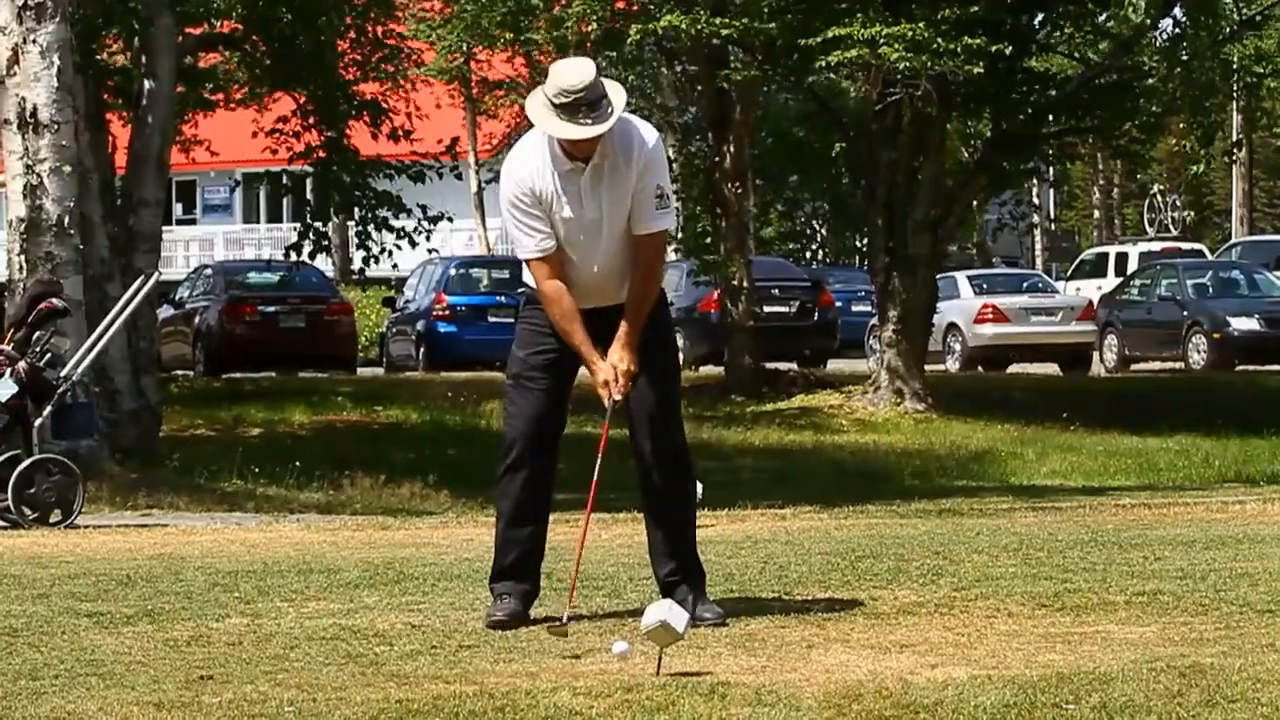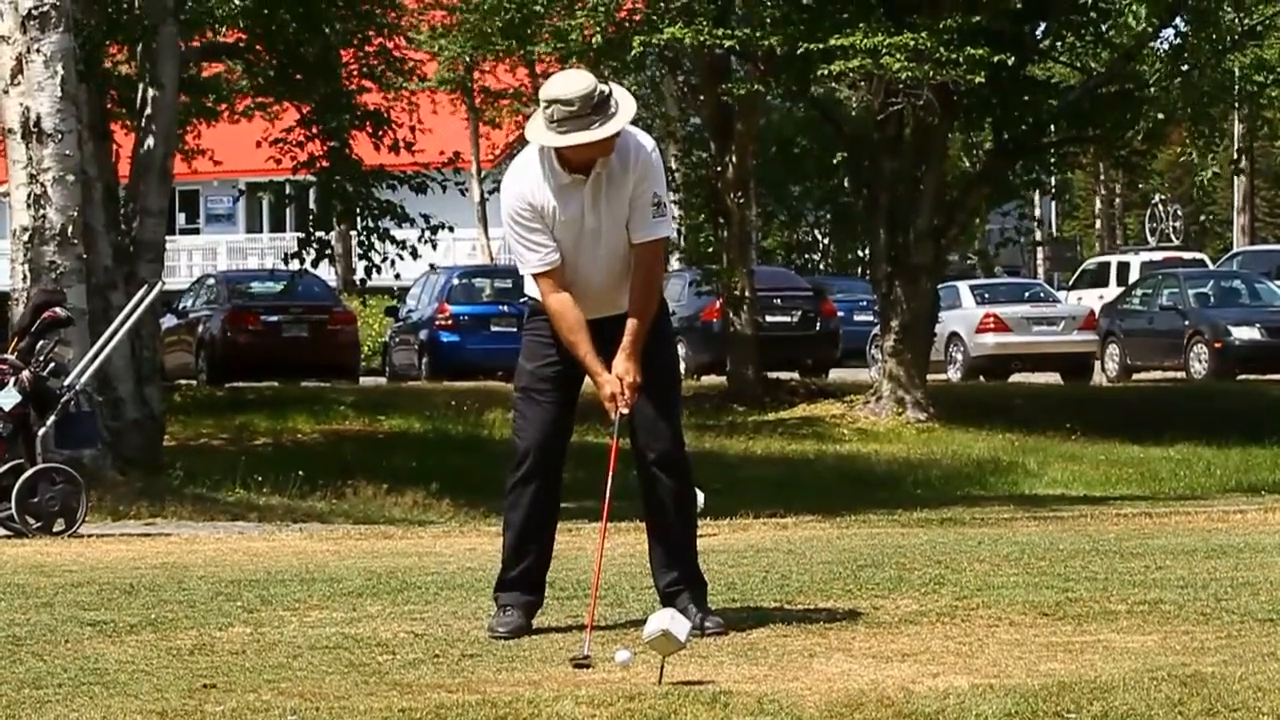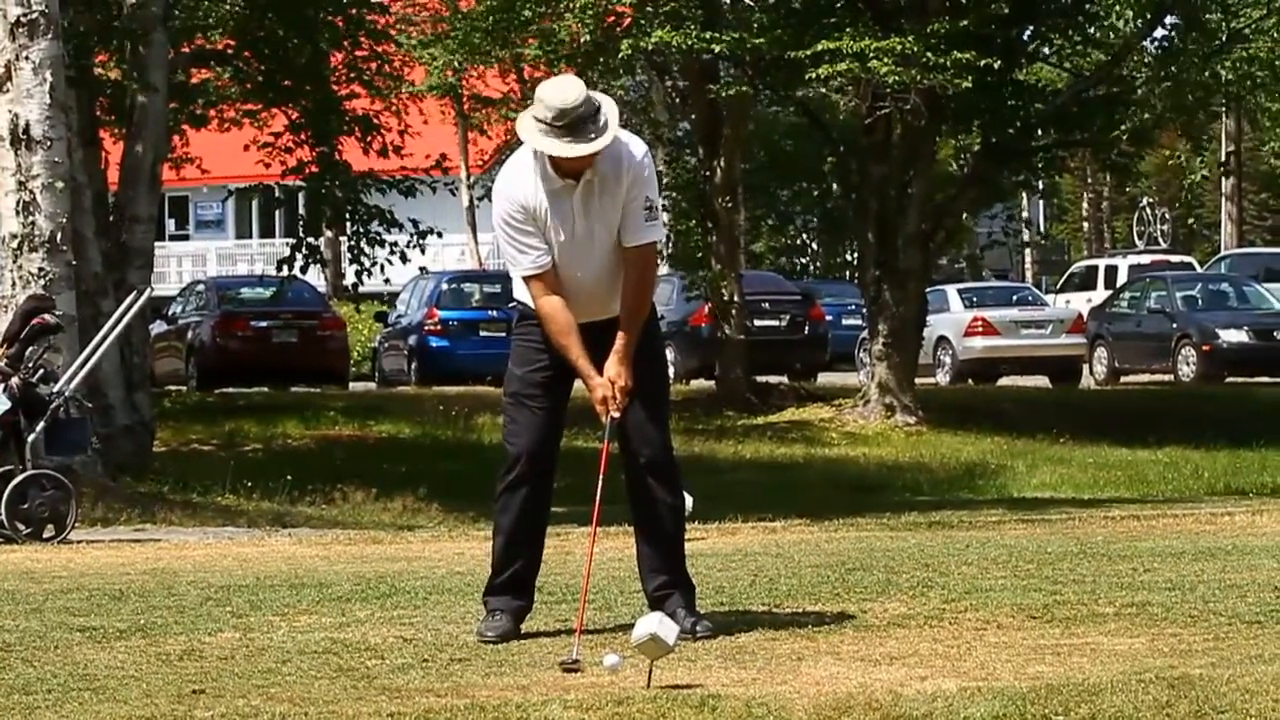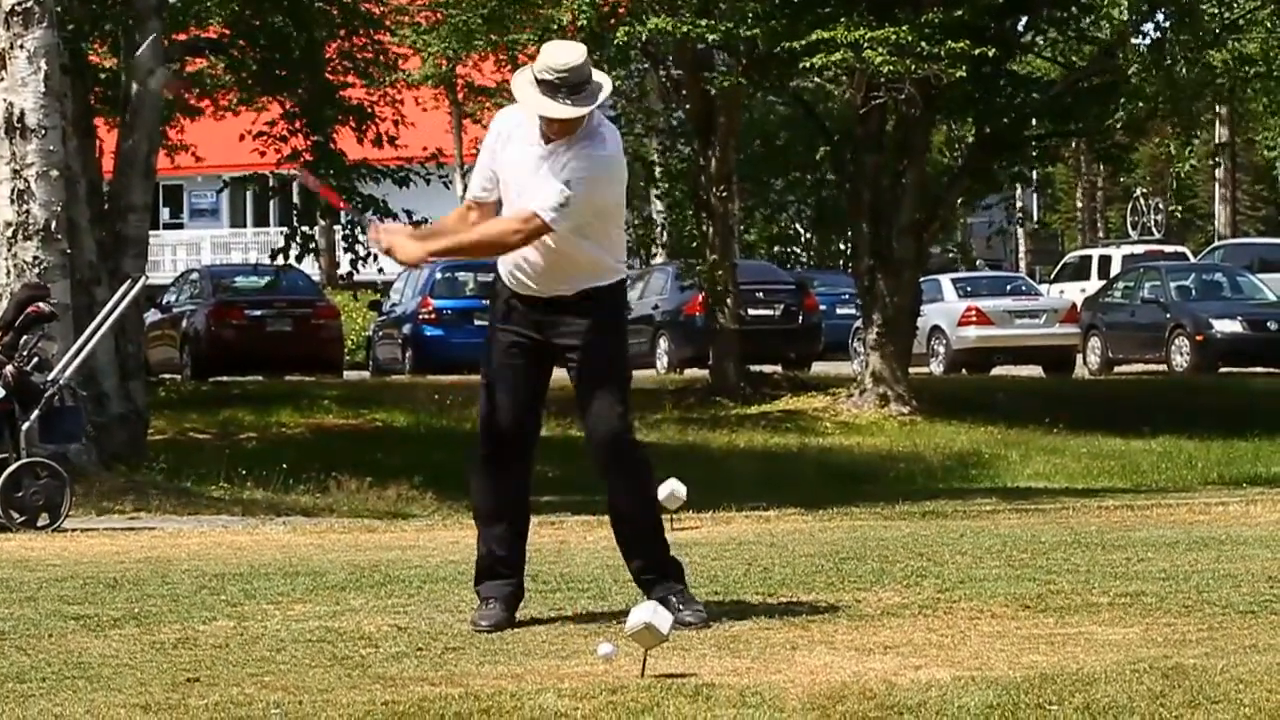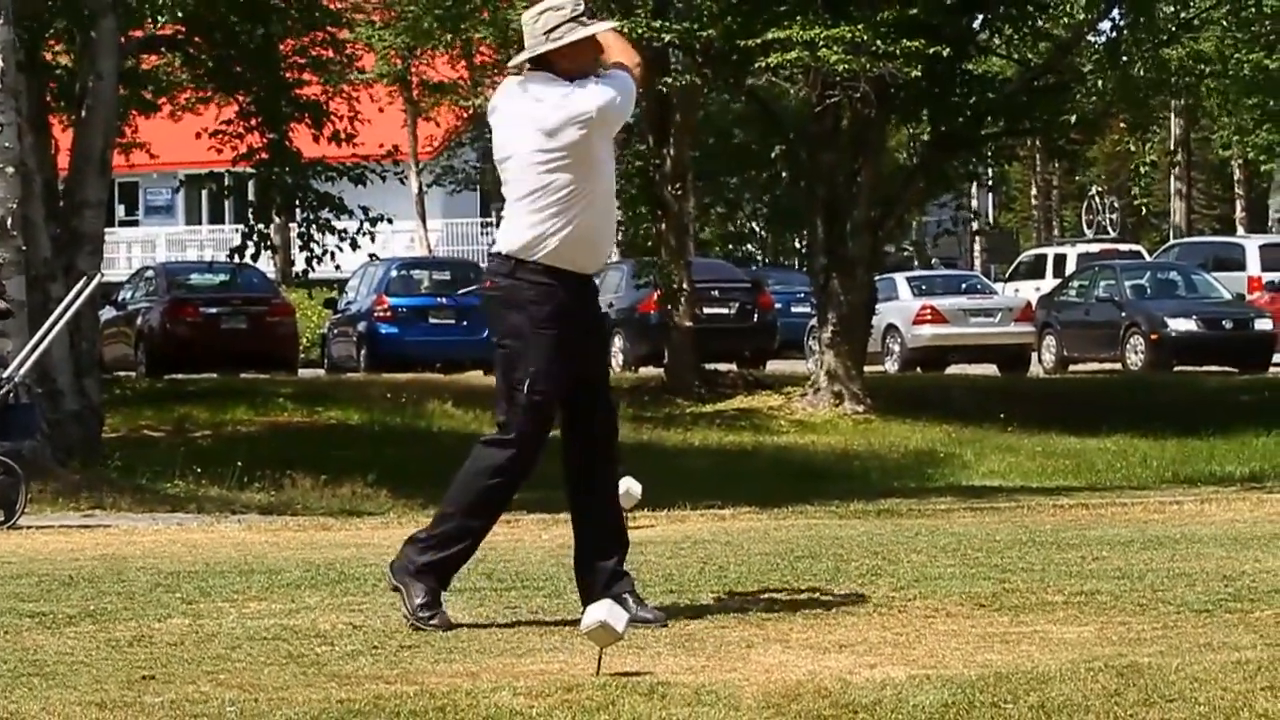
dt=1s
person 1, frame 1
left shoulder: (642, 144)
right shoulder: (523, 168)
left elbow: (650, 251)
right elbow: (548, 278)
left wrist: (626, 343)
right wrist: (593, 361)
left hip: (634, 304)
right hip: (551, 309)
left knee: (663, 444)
right knee: (525, 443)
left ankle: (684, 586)
right ankle: (512, 588)
person 1, frame 2
left shoulder: (639, 152)
right shoulder: (523, 184)
left elbow: (650, 258)
right elbow: (553, 290)
left wrist: (630, 352)
right wrist: (597, 373)
left hip: (637, 314)
right hip: (555, 319)
left knee: (663, 453)
right knee: (535, 453)
left ankle: (685, 595)
right ankle: (516, 599)
person 1, frame 3
left shoulder: (631, 157)
right shoulder: (515, 186)
left elbow: (640, 262)
right elbow: (544, 292)
left wrist: (621, 355)
right wrist: (588, 375)
left hip: (626, 319)
right hip: (544, 324)
left knee: (652, 457)
right knee: (525, 457)
left ankle: (672, 597)
right ankle: (505, 603)
person 1, frame 4
left shoulder: (599, 151)
right shoulder: (508, 123)
left elbow: (520, 228)
right elbow: (478, 206)
left wrist: (425, 247)
right wrist: (417, 238)
left hip: (589, 305)
right hip: (516, 304)
left knee: (612, 442)
right knee: (498, 445)
left ankle: (663, 583)
right ankle: (498, 589)
person 1, frame 5
left shoulder: (513, 95)
right shoulder: (583, 107)
right elbow: (628, 63)
left hip: (569, 287)
right hip: (532, 291)
left knee: (595, 437)
right knee: (518, 439)
left ankle: (606, 583)
right ankle: (421, 568)
